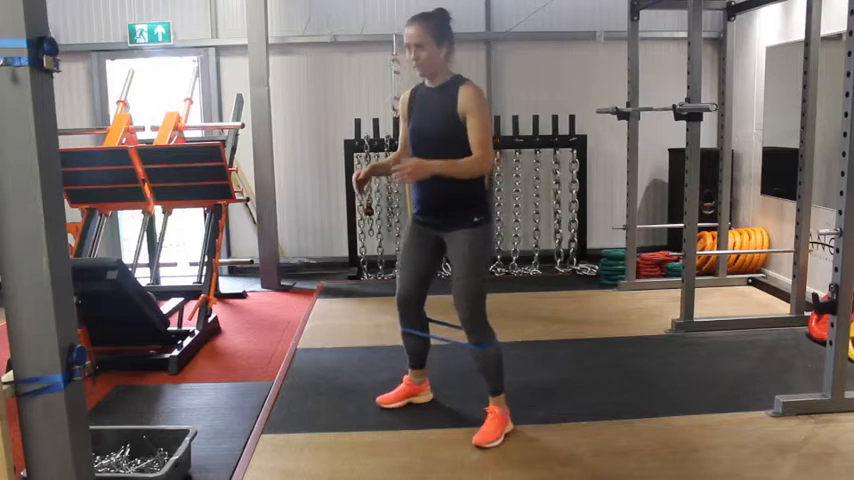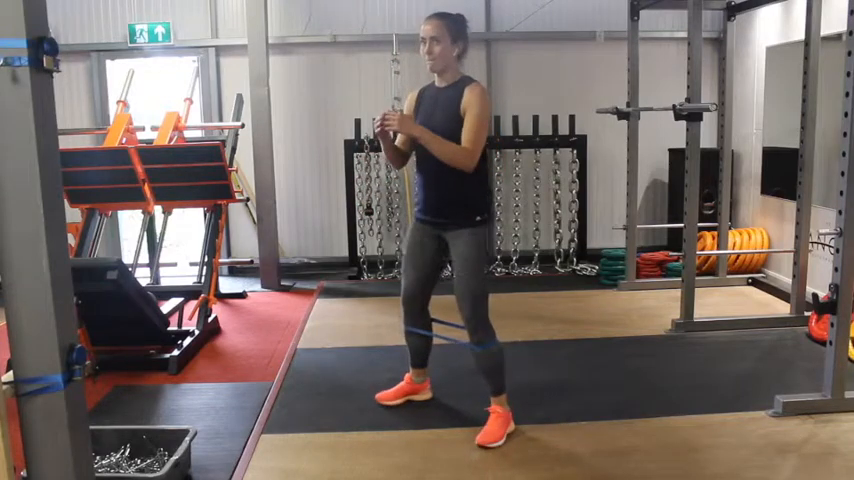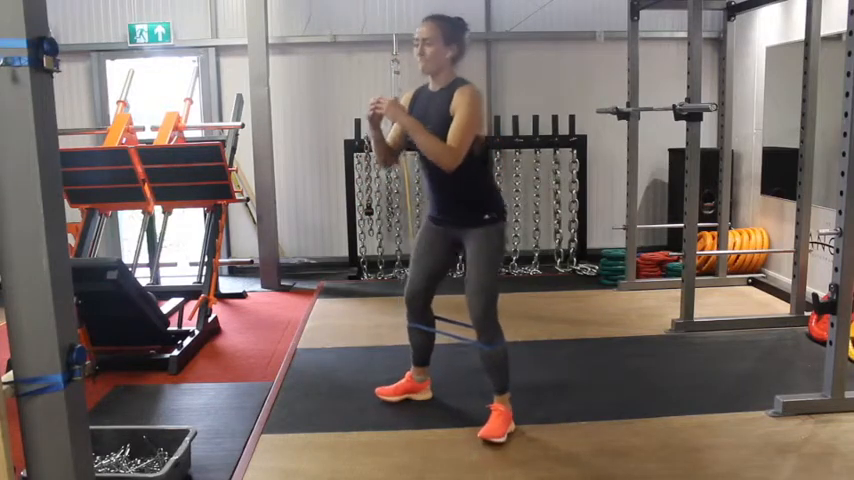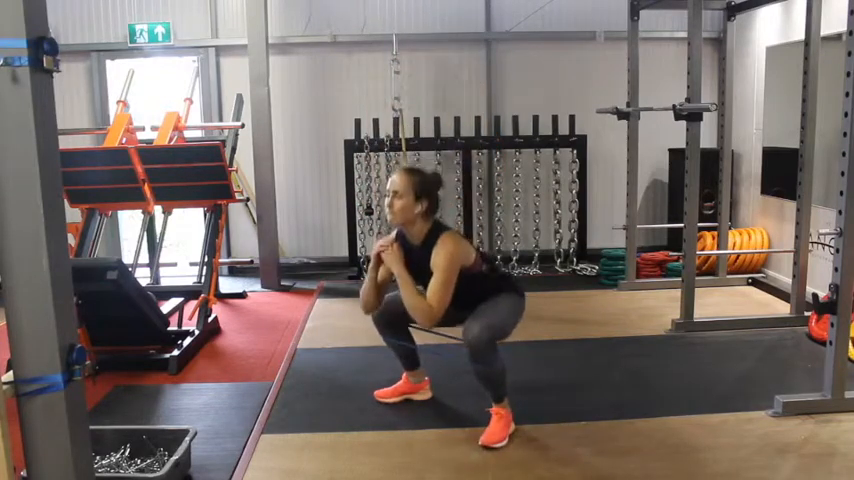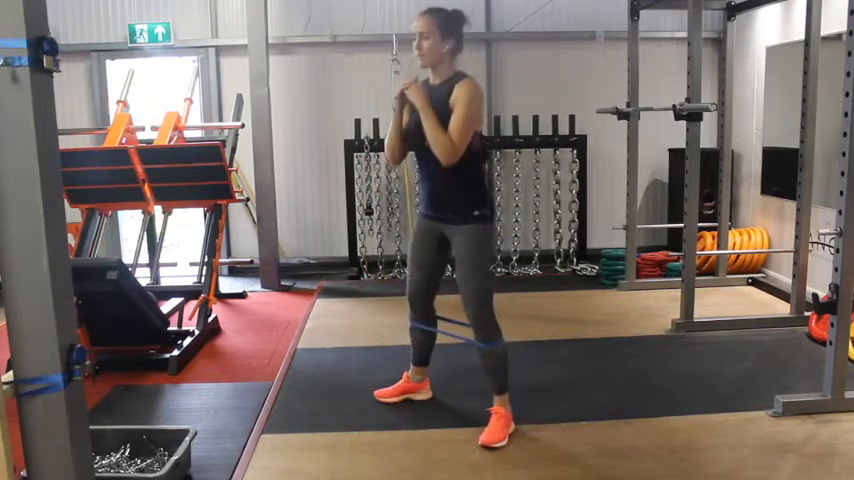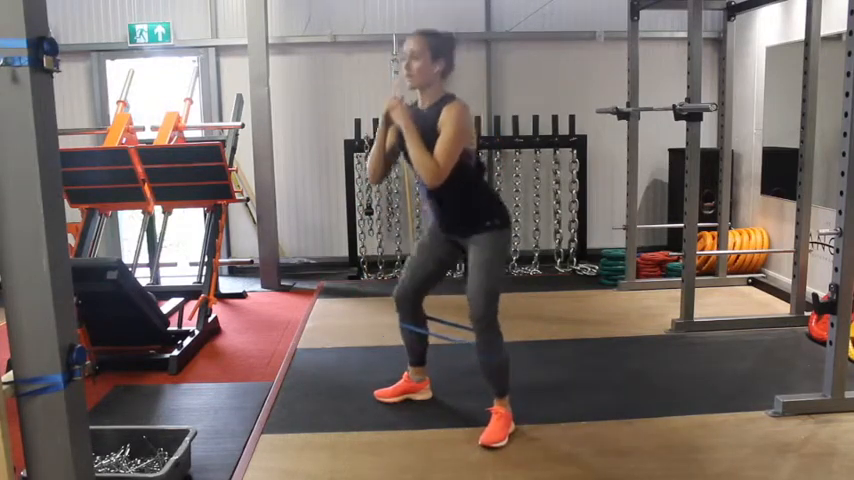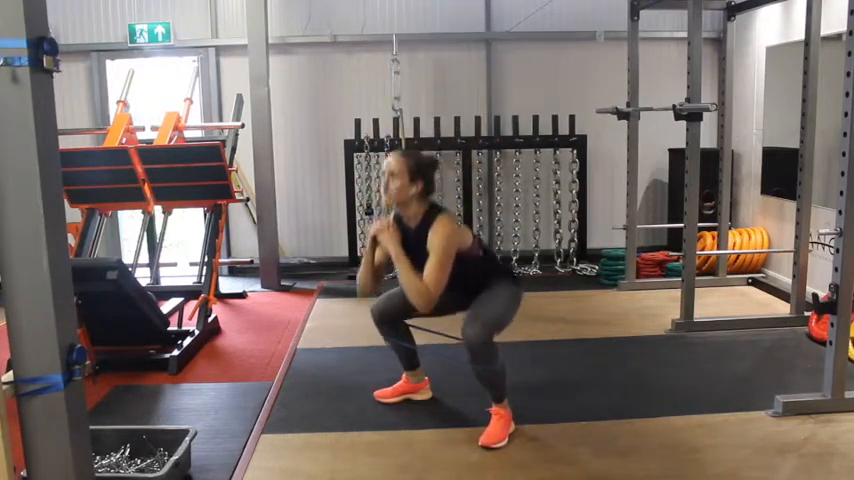
dt=0.7s
person 1, frame 1
left shoulder: (467, 95)
right shoulder: (410, 99)
left elbow: (484, 161)
left wrist: (430, 166)
right wrist: (375, 168)
left hip: (467, 222)
right hip: (424, 219)
left knee: (470, 313)
right knee: (407, 299)
left ankle: (499, 410)
right ankle: (416, 382)
person 1, frame 2
left shoulder: (473, 94)
right shoulder: (417, 97)
left elbow: (467, 159)
right elbow: (400, 161)
left wrist: (416, 130)
right wrist: (385, 137)
left hip: (468, 222)
right hip: (426, 219)
left knee: (473, 314)
right knee: (412, 299)
left ankle: (501, 409)
right ankle: (418, 381)
person 1, frame 3
left shoulder: (466, 95)
right shoulder: (414, 97)
left elbow: (450, 158)
right elbow: (387, 159)
left wrist: (404, 120)
right wrist: (376, 126)
left hip: (481, 220)
right hip: (440, 219)
left knee: (481, 313)
right knee: (415, 296)
left ankle: (502, 407)
right ankle: (419, 379)
person 1, frame 4
left shoulder: (446, 246)
right shoulder: (398, 240)
left elbow: (428, 319)
right elbow: (367, 307)
left wrist: (397, 268)
right wrist: (375, 264)
left hip: (501, 298)
right hip: (458, 301)
left knee: (477, 335)
right knee: (384, 314)
left ankle: (502, 411)
right ankle: (416, 381)
person 1, frame 5
left shoulder: (465, 89)
right shoulder: (419, 91)
left elbow: (449, 155)
right elbow: (394, 157)
left wrist: (422, 106)
right wrist: (400, 109)
left hip: (470, 218)
right hip: (431, 214)
left knee: (478, 312)
right knee: (417, 298)
left ankle: (502, 409)
right ankle: (417, 380)
person 1, frame 6
left shoulder: (453, 113)
right shoulder: (408, 113)
left elbow: (432, 177)
right elbow: (374, 176)
left wrist: (406, 127)
right wrist: (386, 127)
left hip: (486, 227)
right hip: (445, 226)
left knee: (481, 314)
right knee: (405, 295)
left ankle: (502, 409)
right ankle: (417, 380)
person 1, frame 7
left shoulder: (442, 228)
right shoulder: (395, 224)
left elbow: (425, 302)
right elbow: (365, 290)
left wrist: (394, 249)
right wrist: (372, 245)
left hip: (498, 285)
right hip: (457, 288)
left knee: (475, 334)
right knee: (382, 311)
left ankle: (502, 412)
right ankle: (415, 380)
